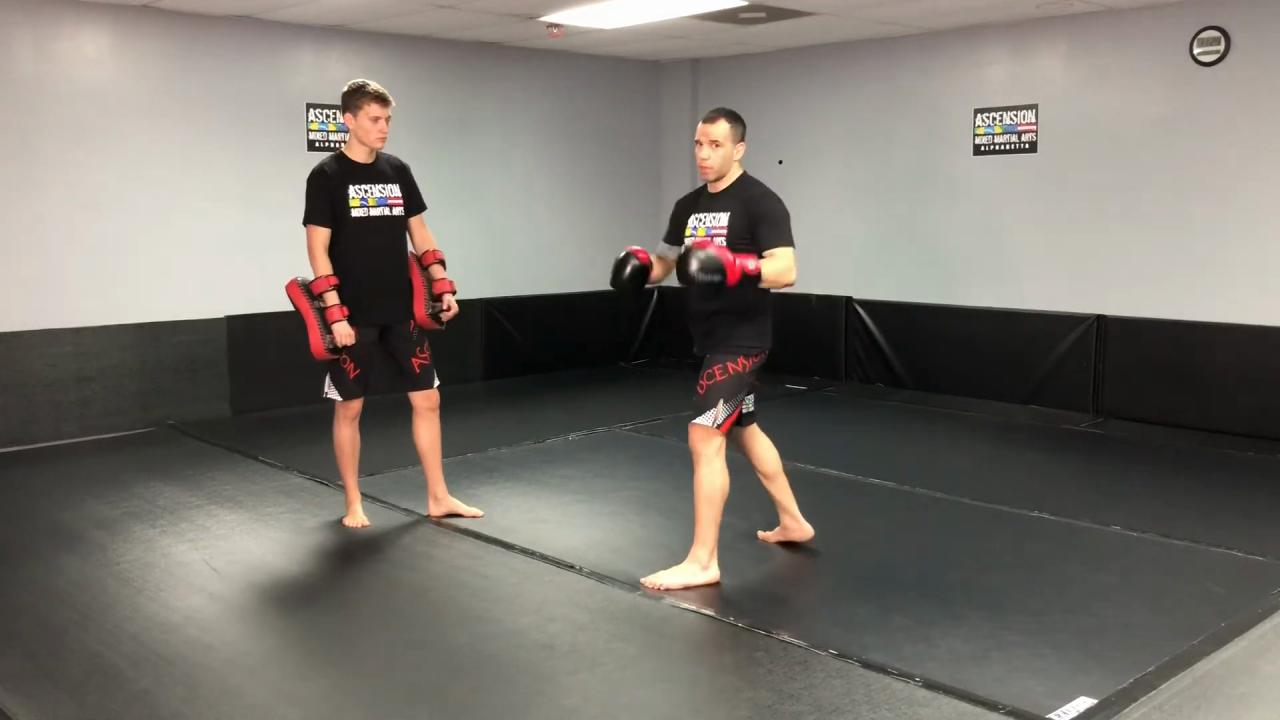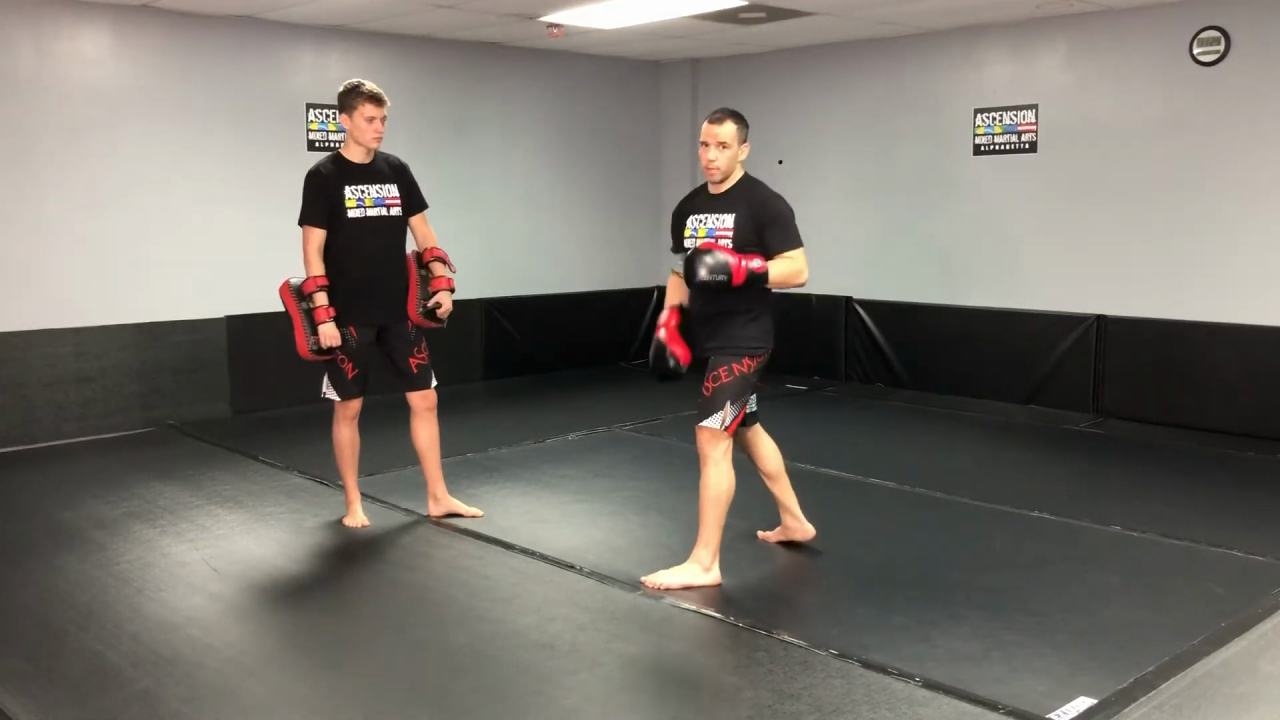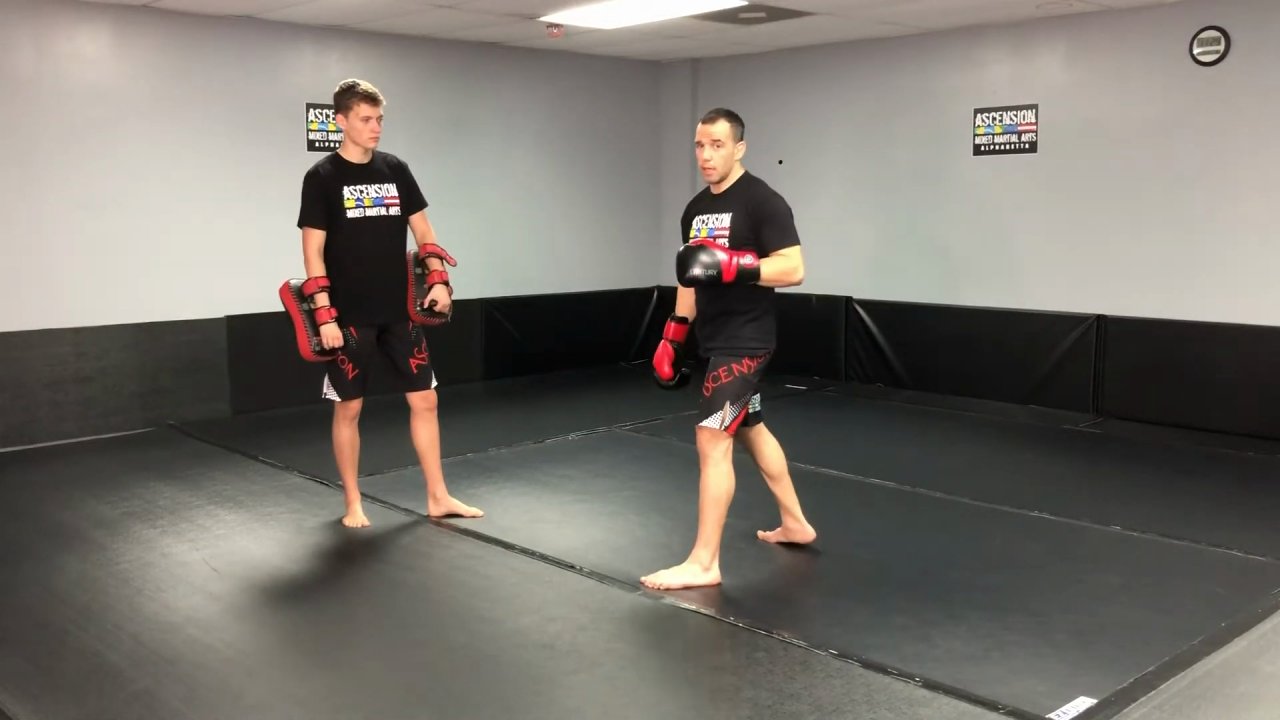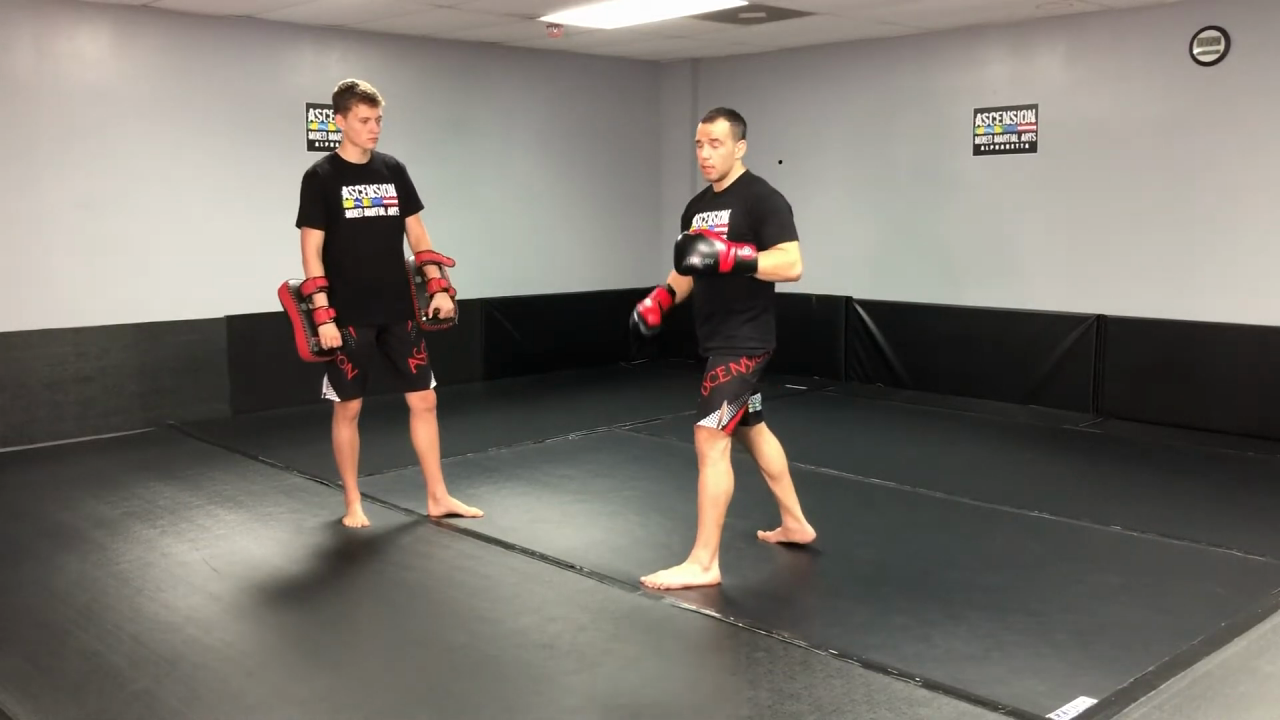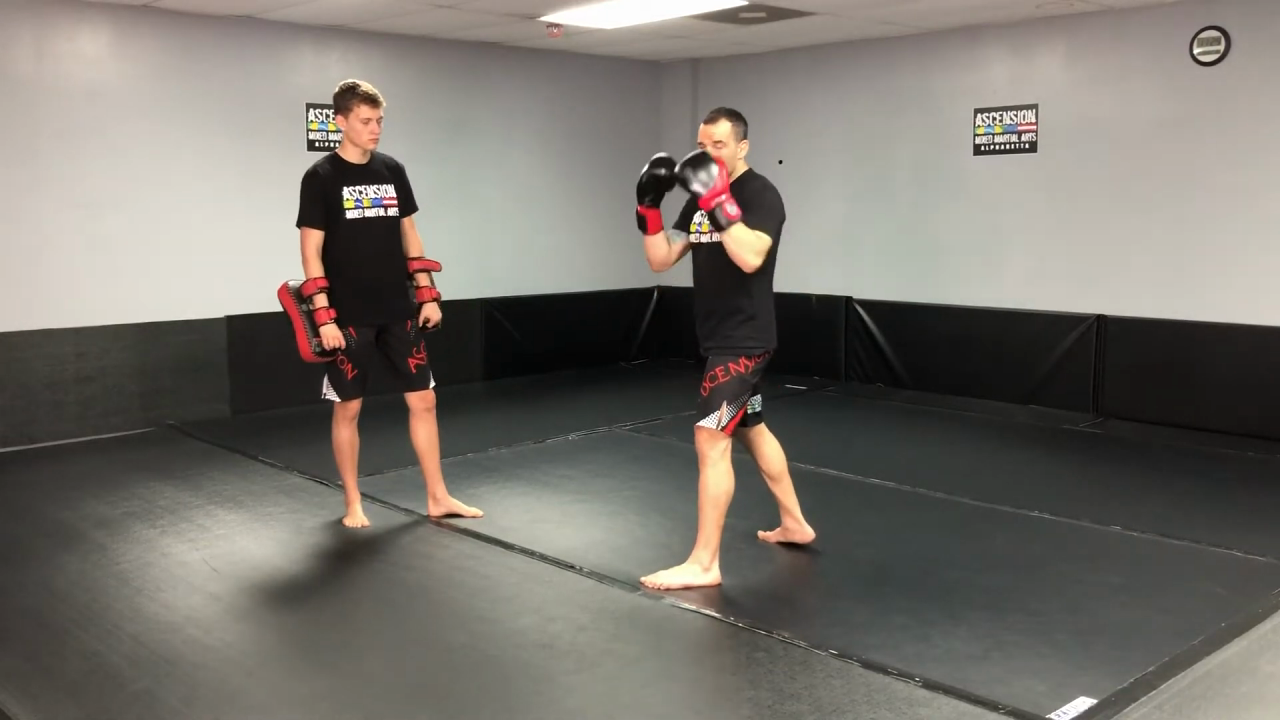
dt=0.5s
person 1, frame 1
left shoulder: (760, 202)
right shoulder: (690, 205)
left elbow: (786, 270)
right elbow: (663, 260)
left wrist: (733, 266)
right wrist: (638, 263)
left hip: (740, 340)
right hip: (712, 338)
left knee: (705, 438)
right knee: (744, 429)
left ankle: (702, 561)
right ankle: (792, 521)
person 1, frame 2
left shoulder: (764, 203)
right shoulder: (688, 207)
left elbow: (797, 271)
right elbow: (679, 275)
left wrist: (739, 269)
right wrist: (668, 324)
left hip: (742, 340)
right hip: (710, 339)
left knee: (711, 440)
right knee: (747, 429)
left ankle: (704, 562)
right ankle: (794, 520)
person 1, frame 3
left shoulder: (762, 201)
right shoulder: (696, 208)
left elbow: (792, 269)
left wrist: (732, 265)
right wrist: (673, 336)
left hip: (744, 340)
right hip: (717, 338)
left knee: (712, 439)
right knee: (751, 429)
left ankle: (704, 562)
right ankle: (794, 523)
person 1, frame 4
left shoulder: (762, 198)
right shoulder: (697, 206)
left elbow: (791, 265)
right elbow: (688, 272)
left wrist: (728, 254)
right wrist: (659, 300)
left hip: (743, 340)
right hip: (718, 338)
left knee: (710, 439)
right knee: (752, 428)
left ankle: (704, 562)
right ankle: (795, 523)
person 1, frame 5
left shoulder: (759, 193)
right shoulder: (700, 199)
left elbow: (750, 256)
right elbow: (660, 259)
left wrist: (719, 197)
right wrist: (649, 205)
left hip: (743, 340)
right hip: (720, 337)
left knee: (710, 439)
right knee: (752, 429)
left ankle: (704, 563)
right ankle: (794, 523)
person 2, frame 1
left shoulder: (397, 169)
right shoulder: (327, 176)
left elbow: (419, 234)
right elbow: (318, 248)
left wrist: (443, 286)
right wrist: (335, 312)
left hip: (402, 309)
right hip: (354, 315)
left knee: (427, 399)
right knee: (348, 408)
left ankle: (438, 497)
right ankle: (353, 503)
person 2, frame 2
left shoulder: (396, 169)
right shoulder: (324, 176)
left elbow: (422, 231)
right elbow: (313, 249)
left wrist: (442, 283)
right wrist: (323, 314)
left hip: (400, 310)
right hip: (349, 316)
left knee: (425, 399)
right knee: (348, 407)
left ankle: (438, 497)
right ankle: (353, 503)
person 2, frame 3
left shoulder: (395, 169)
right shoulder: (323, 177)
left elbow: (422, 229)
right elbow: (314, 250)
left wrist: (439, 280)
right wrist: (325, 314)
left hip: (400, 310)
right hip: (350, 316)
left knee: (425, 399)
right knee: (348, 407)
left ankle: (438, 497)
right ankle: (353, 503)
person 2, frame 4
left shoulder: (393, 169)
right shoulder: (321, 177)
left elbow: (416, 232)
right elbow: (312, 251)
left wrist: (439, 287)
right wrist: (323, 315)
left hip: (399, 311)
right hip: (349, 316)
left knee: (424, 399)
right knee: (348, 408)
left ankle: (438, 497)
right ankle: (353, 503)
person 2, frame 5
left shoulder: (392, 170)
right shoulder: (321, 177)
right elbow: (311, 251)
left wrist: (427, 295)
right wrist: (325, 315)
left hip: (399, 310)
right hip: (349, 316)
left knee: (423, 399)
right knee: (347, 408)
left ankle: (437, 497)
right ankle: (353, 504)
